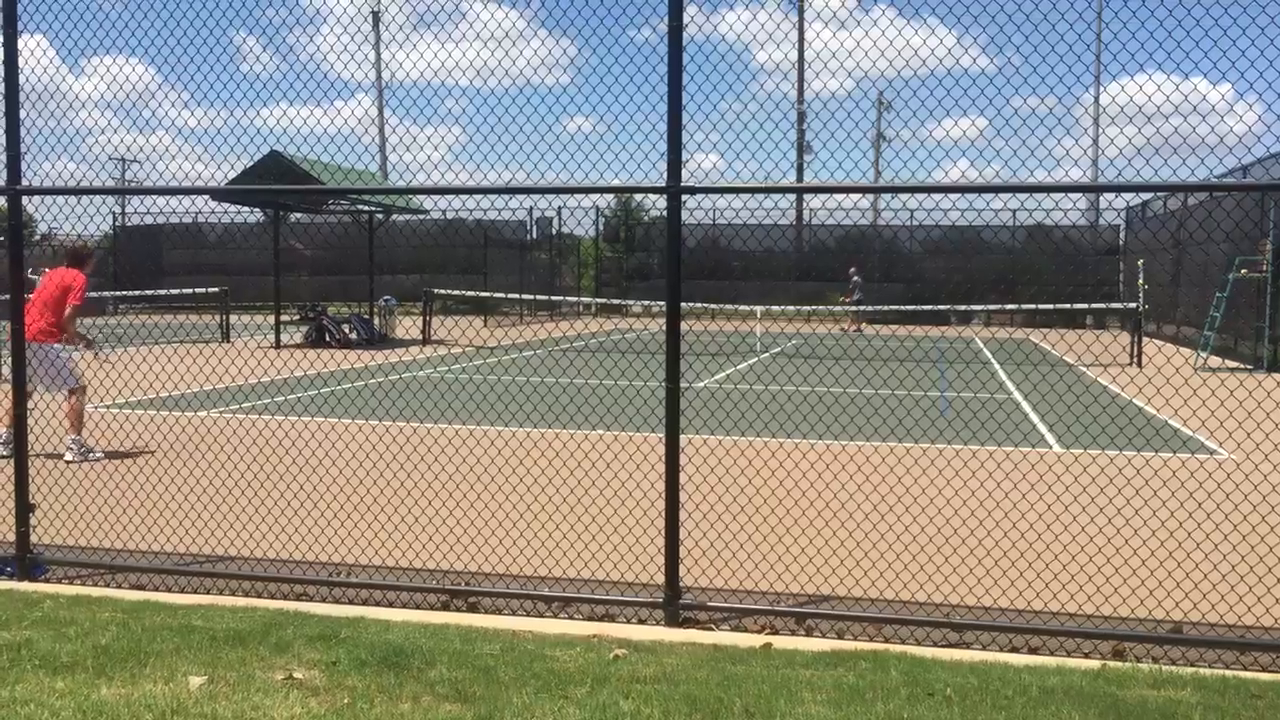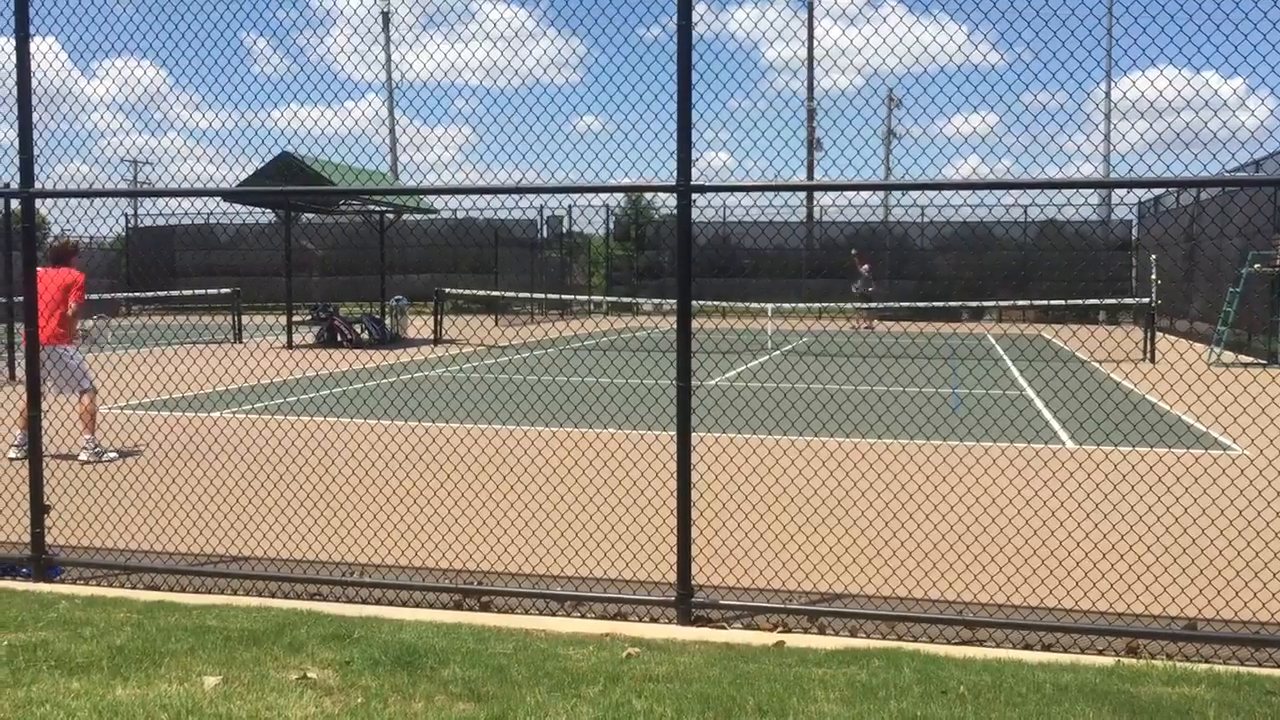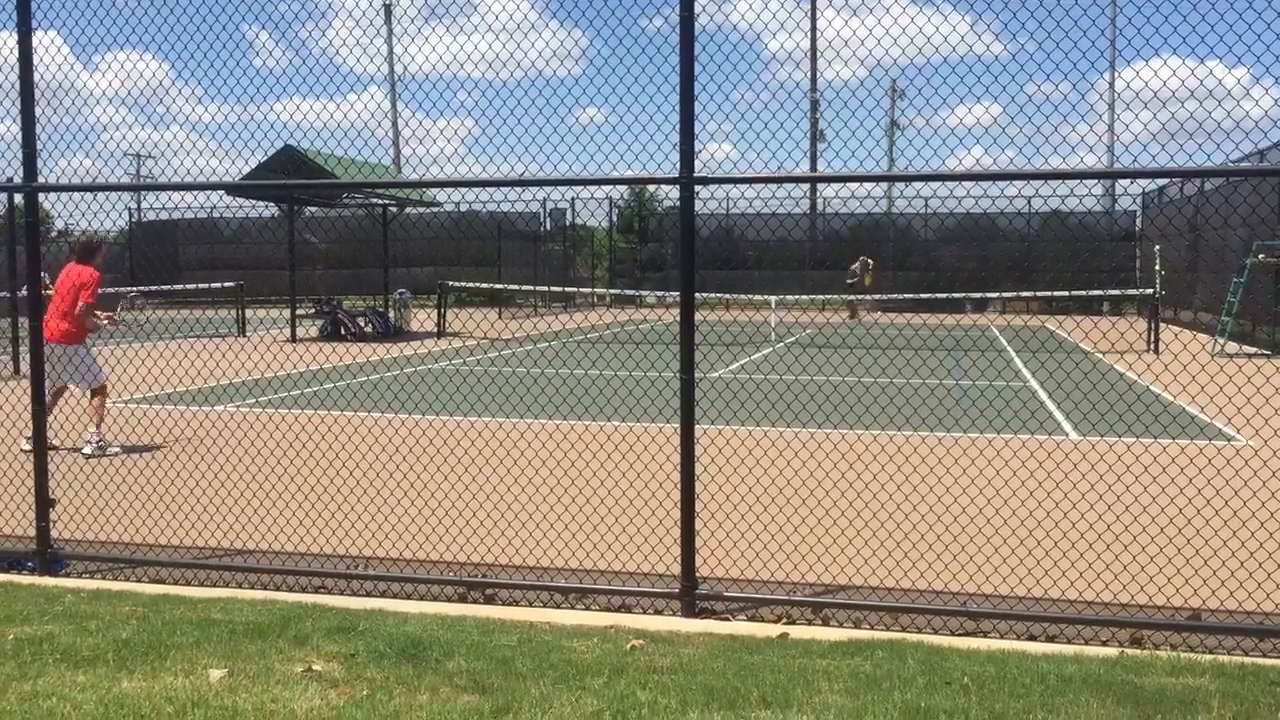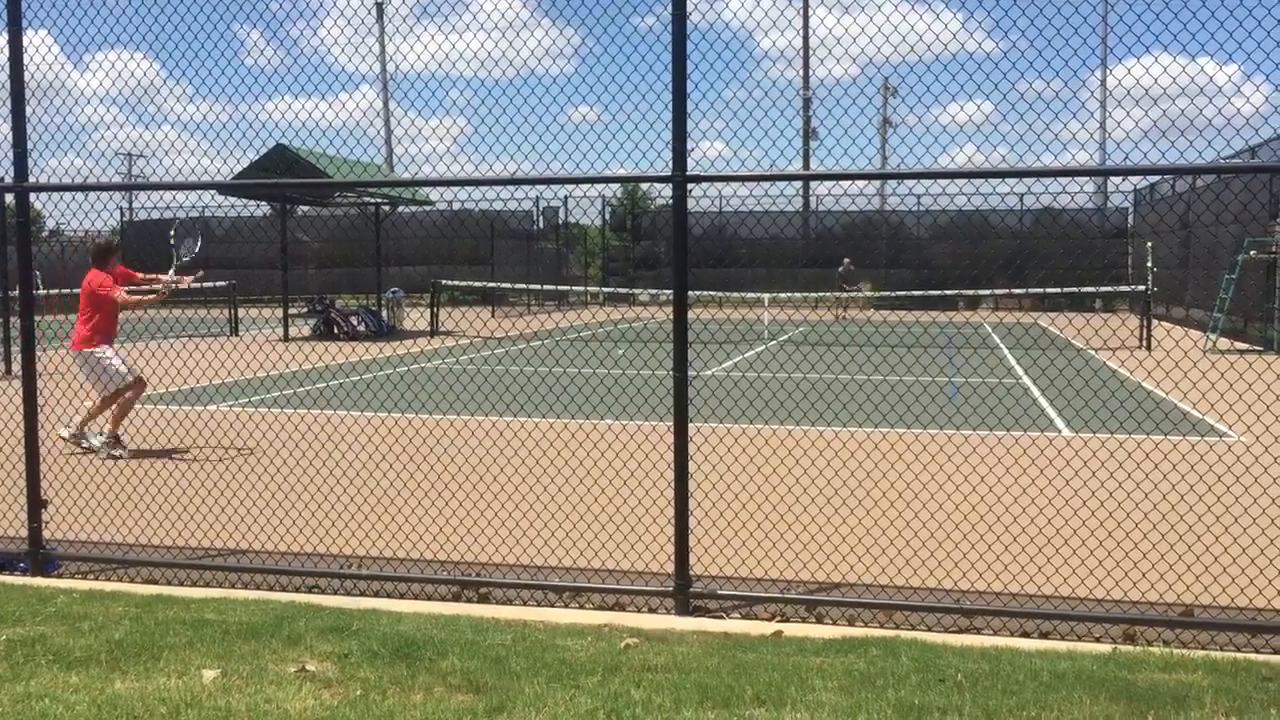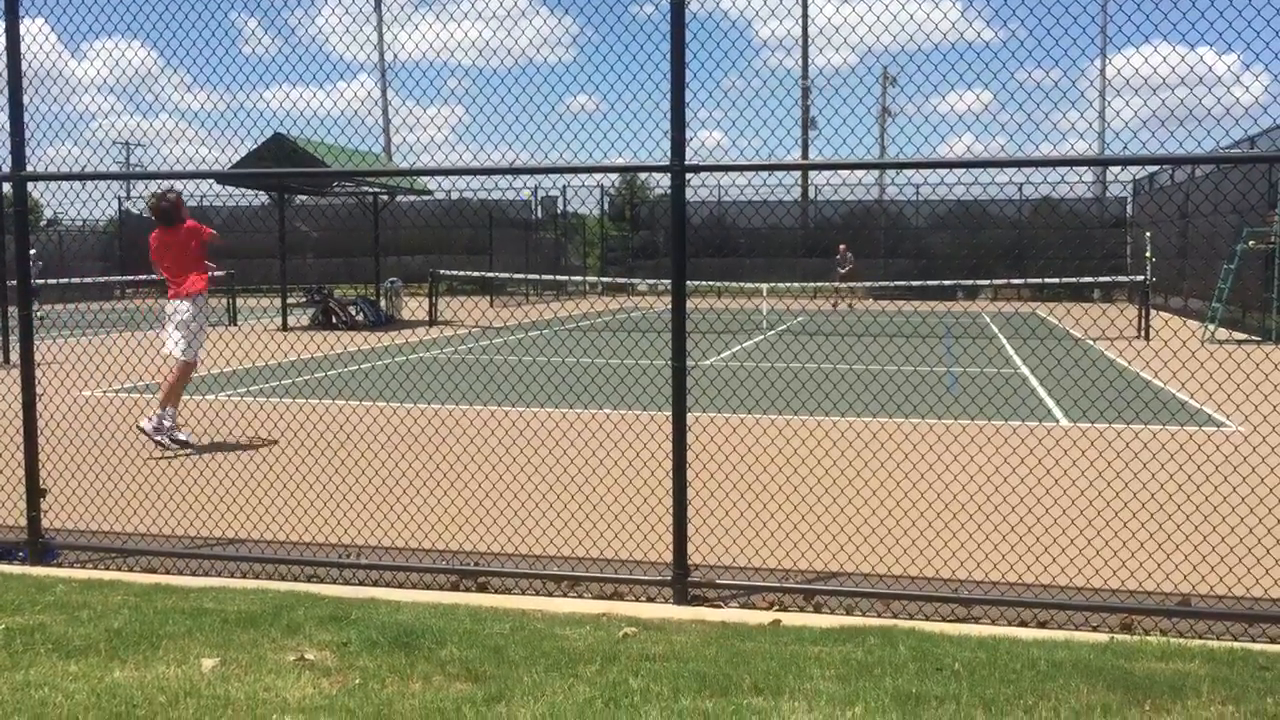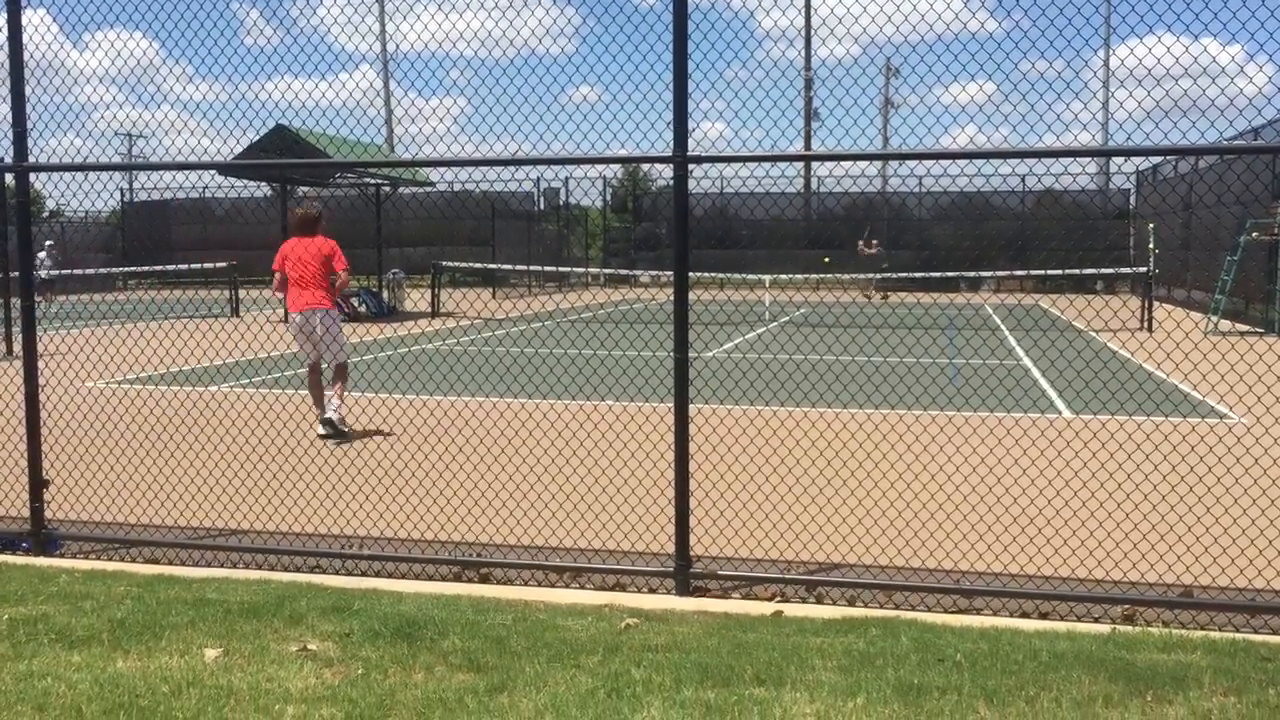
dt=0.7s
person 1, frame 1
left shoulder: (53, 273)
right shoulder: (79, 278)
right elbow: (69, 315)
left wrist: (75, 335)
right wrist: (73, 336)
left hip: (23, 335)
right hip: (45, 340)
right knee: (76, 388)
right ankle: (75, 447)
person 1, frame 2
left shoulder: (40, 274)
right shoulder: (76, 276)
left elbow: (47, 308)
right elbow: (72, 312)
right wrist: (71, 331)
right hip: (56, 343)
right knee: (87, 389)
left ankle: (19, 443)
right ankle: (90, 447)
person 1, frame 3
left shoulder: (69, 268)
right shoulder: (92, 275)
right elbow: (81, 313)
left wrist: (98, 316)
right wrist: (95, 325)
left hip: (49, 336)
right hip: (69, 340)
left knee: (57, 387)
right knee: (98, 387)
left ankle: (34, 436)
right ankle: (94, 441)
person 1, frame 4
left shoulder: (116, 272)
right shoulder: (99, 278)
left elbow: (147, 278)
right elbow: (126, 301)
left wrist: (179, 279)
right wrist: (155, 298)
left hip: (100, 345)
right hip: (92, 347)
left knee: (115, 392)
right knee: (135, 386)
left ankle: (75, 429)
right ankle: (108, 440)
person 1, frame 5
left shoulder: (156, 238)
right shoulder: (191, 228)
right elbow: (211, 237)
left hip: (176, 301)
right hip: (193, 300)
left knee: (184, 364)
right knee: (185, 364)
left ankle: (168, 423)
right ankle: (157, 420)
person 1, frame 6
left shoulder: (286, 247)
right shoulder: (329, 245)
left elbow: (277, 284)
right elbow: (344, 279)
left hip: (296, 313)
right hip: (322, 311)
left knee: (314, 364)
right knee: (340, 363)
left ankle: (324, 419)
right ankle: (334, 410)
